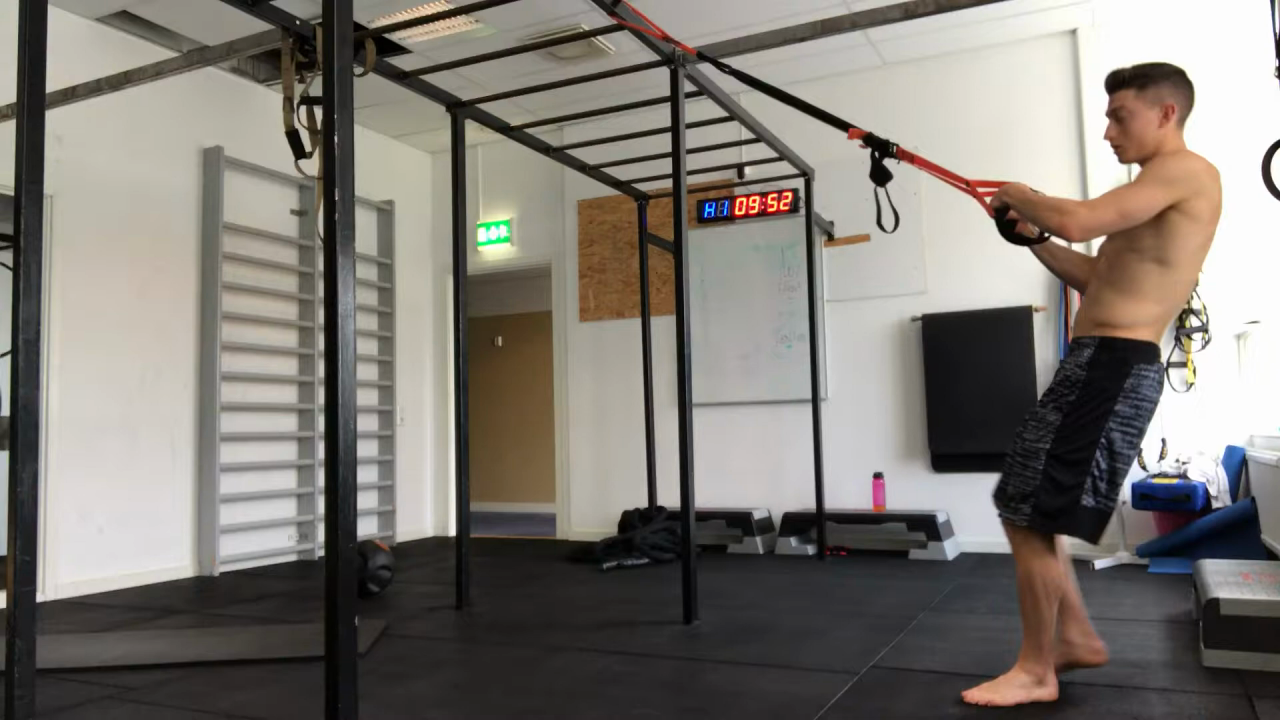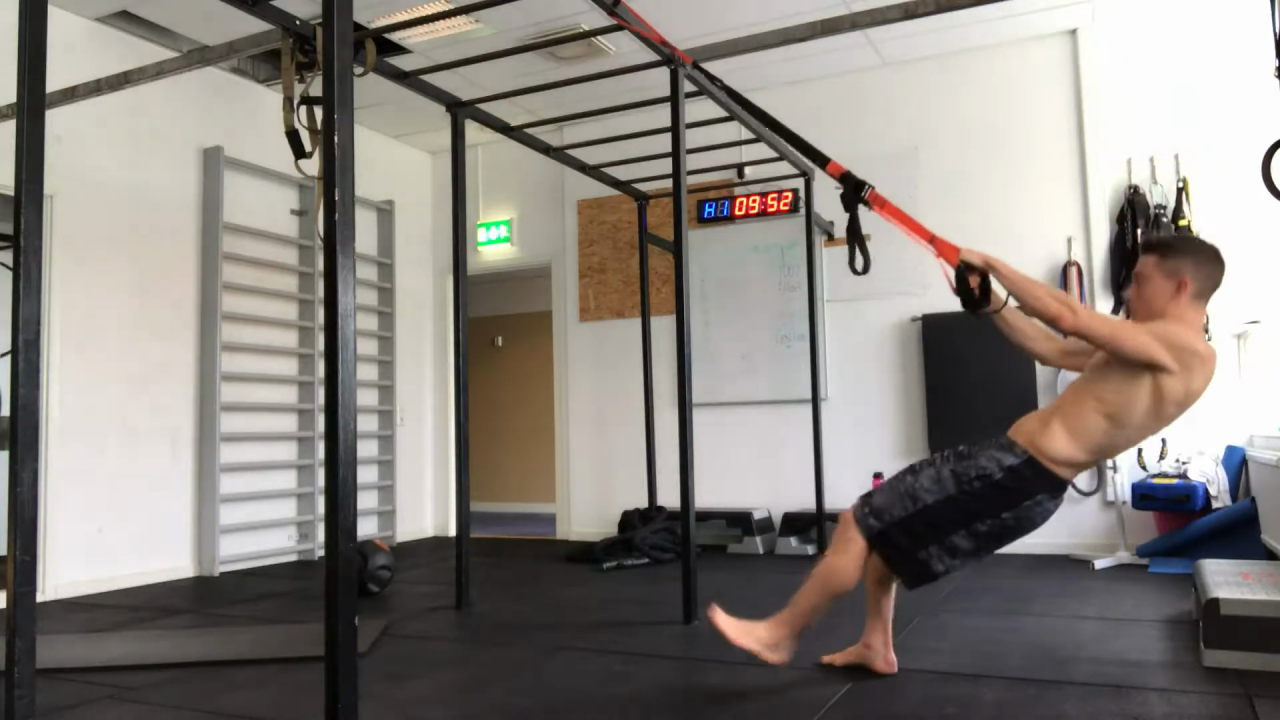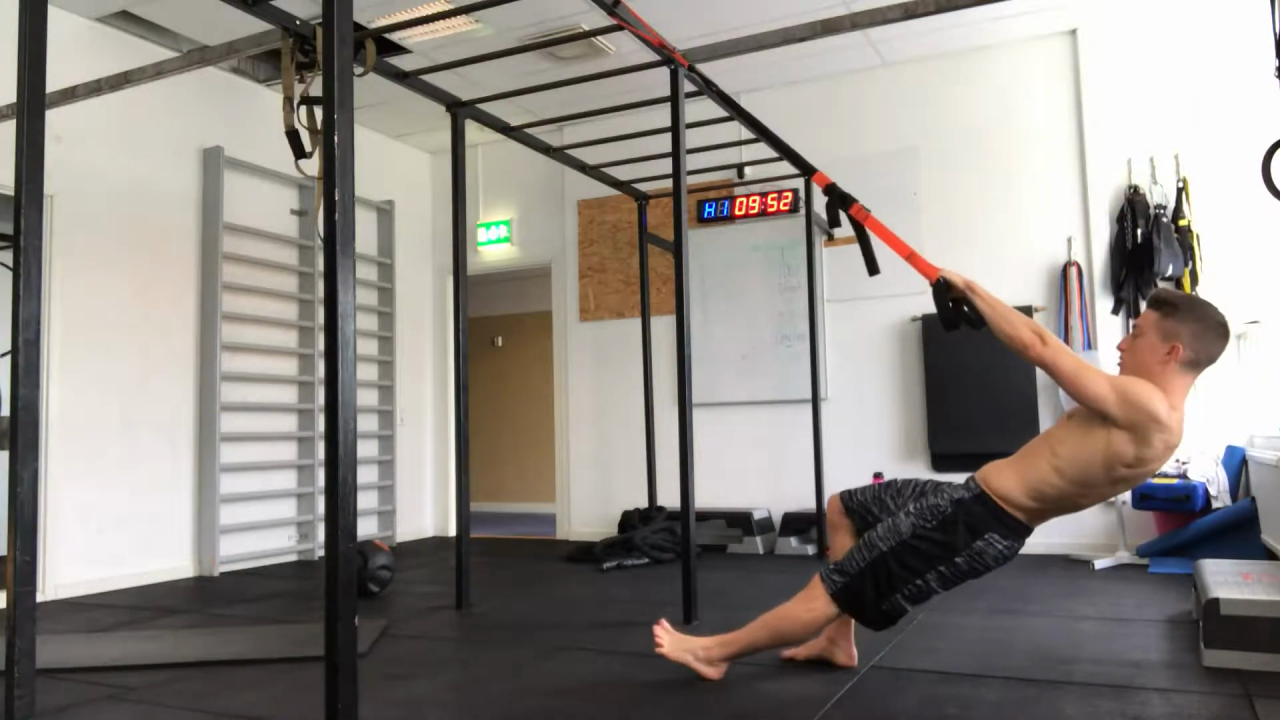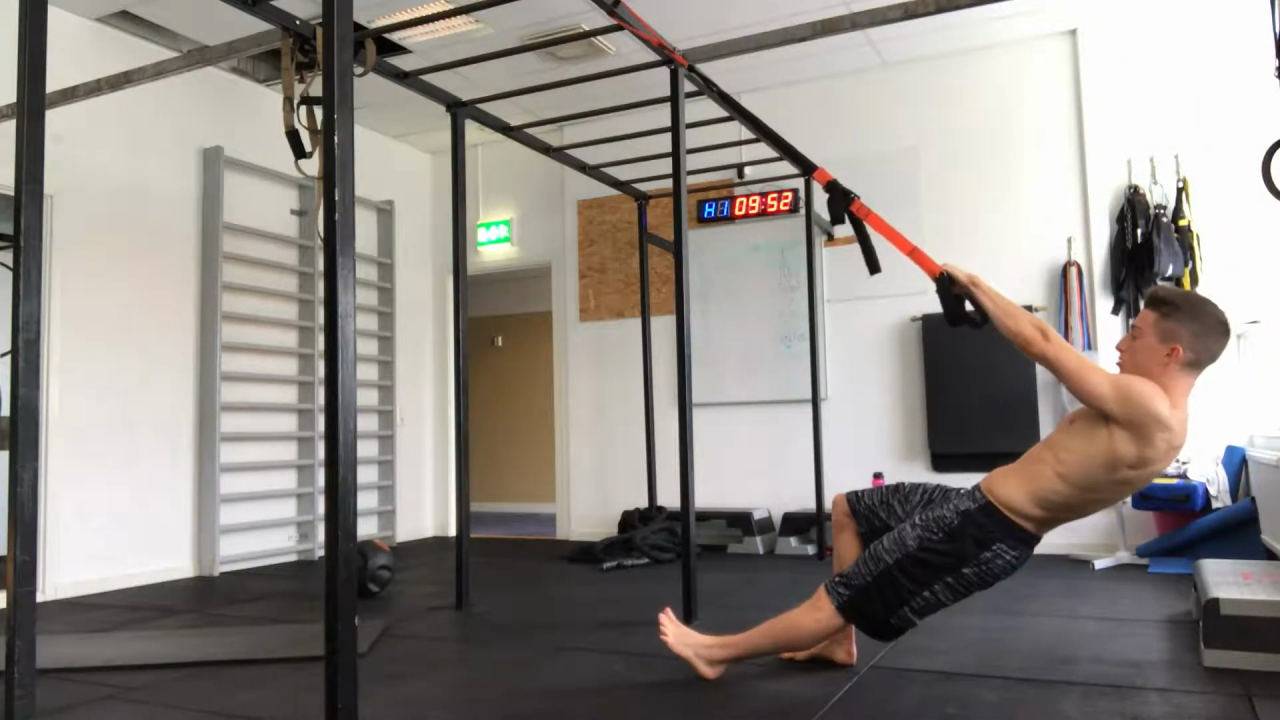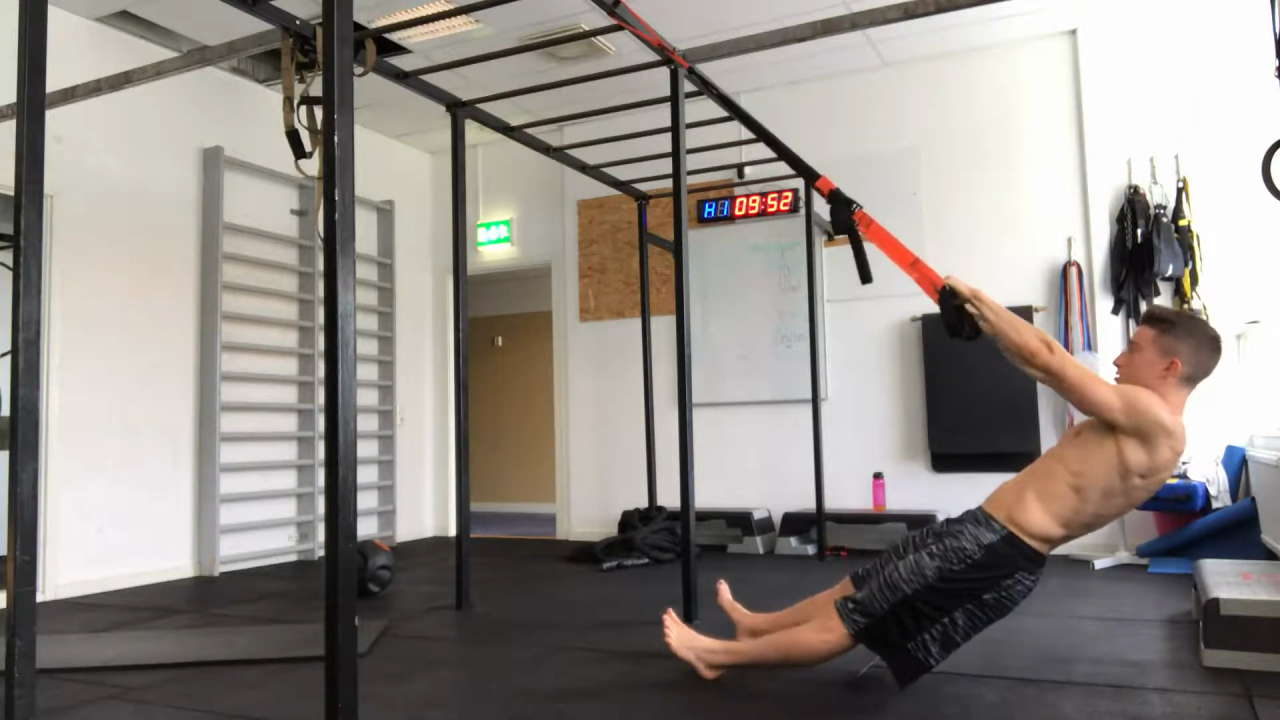
dt=1s
person 1, frame 1
left shoulder: (1187, 171)
right shoulder: (1161, 188)
left elbow: (1074, 222)
right elbow: (1095, 276)
left wrist: (1018, 196)
right wrist: (1031, 234)
left hip: (1113, 365)
right hip: (1103, 363)
left knee: (1028, 517)
right knee: (1026, 511)
left ankle: (1035, 671)
right ankle: (1075, 637)
person 1, frame 2
left shoulder: (1187, 349)
right shoulder: (1155, 350)
left elbow: (1066, 317)
right elbow: (1050, 347)
left wrist: (992, 264)
right wrist: (989, 300)
left hip: (1020, 479)
right hip: (1012, 459)
left knee: (857, 530)
right knee: (875, 512)
left ankle: (780, 636)
right ankle: (876, 643)
person 1, frame 3
left shoulder: (1146, 408)
right shoulder: (1147, 413)
left elbow: (1038, 346)
right elbow: (1047, 352)
left wrist: (968, 286)
left hip: (976, 521)
right hip: (977, 503)
left knee: (826, 592)
right knee: (841, 509)
left ankle: (714, 652)
right ankle: (838, 641)
person 1, frame 4
left shoulder: (1147, 406)
right shoulder: (1155, 416)
left elbow: (1041, 343)
right elbow: (1051, 351)
left wrist: (972, 283)
right wrist: (978, 298)
left hip: (982, 530)
right hip: (983, 510)
left knee: (833, 600)
right knee: (847, 509)
left ankle: (716, 652)
right ankle: (840, 641)
person 1, frame 5
left shoulder: (1153, 419)
right shoulder: (1140, 428)
left elbow: (1047, 358)
right elbow: (1044, 370)
left wrist: (974, 296)
right wrist: (981, 318)
left hip: (996, 555)
right hip: (986, 530)
left knee: (851, 622)
right knee: (859, 586)
left ankle: (719, 654)
right ankle: (755, 625)
